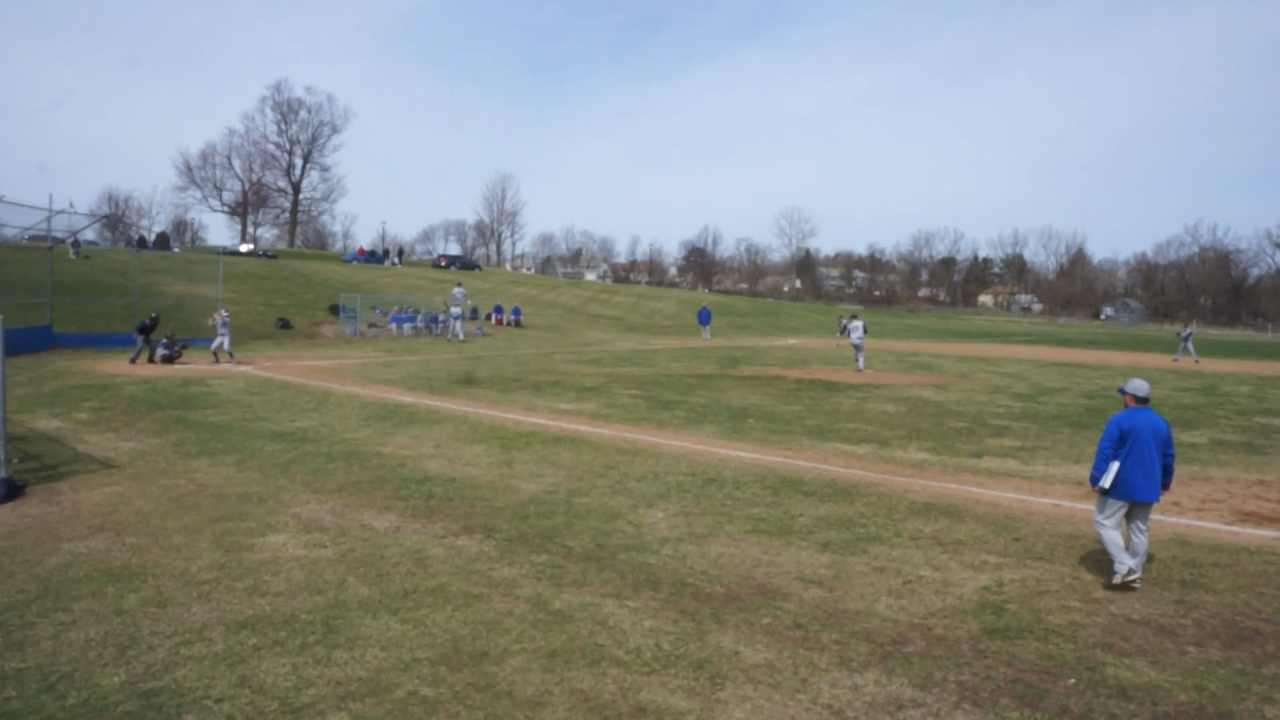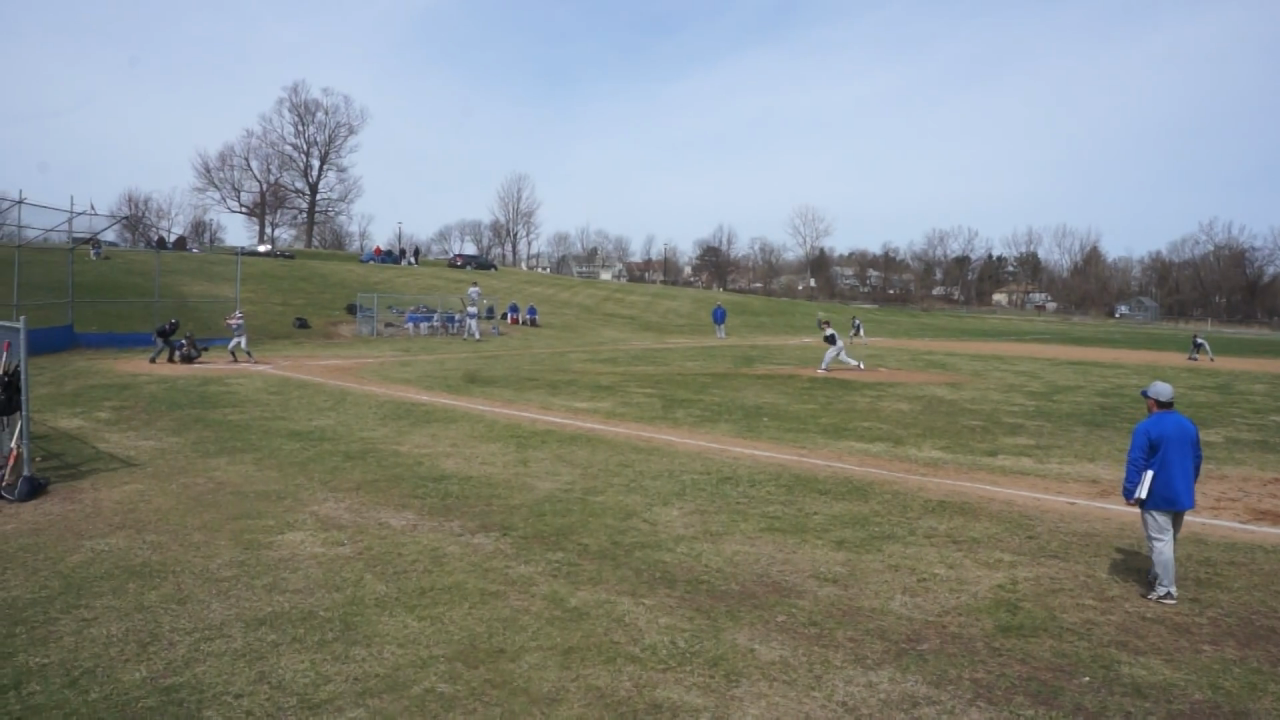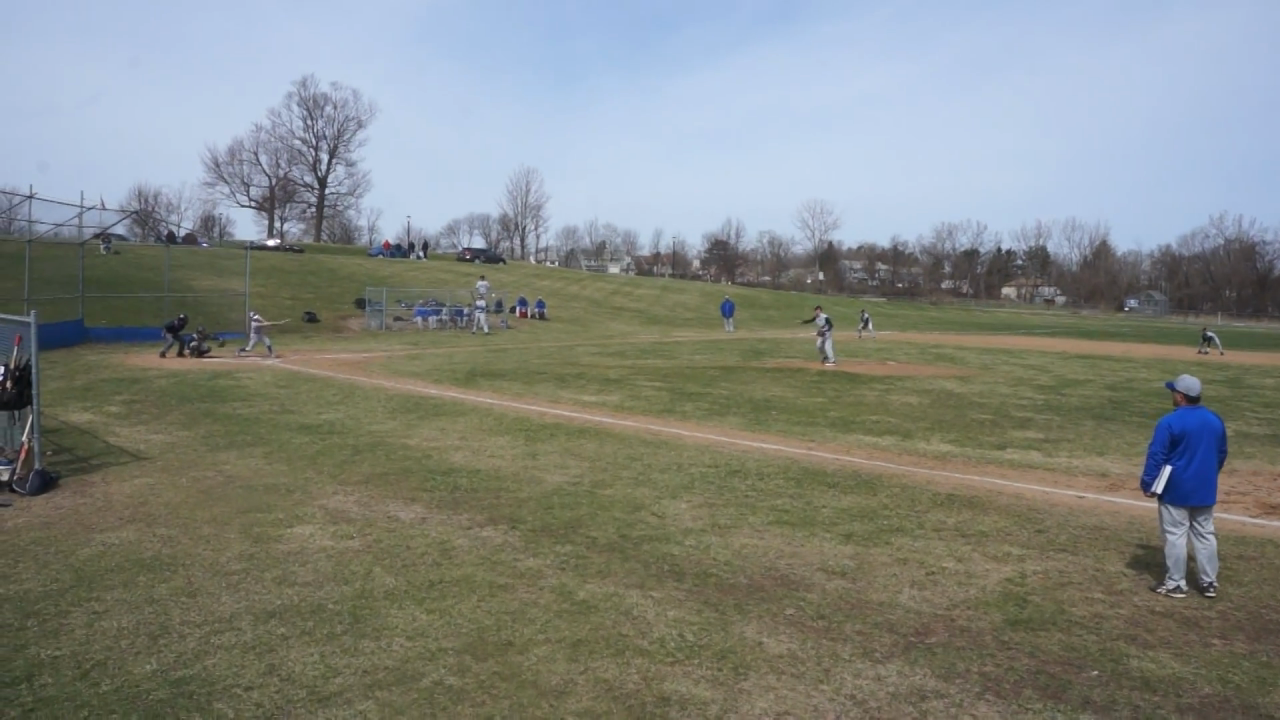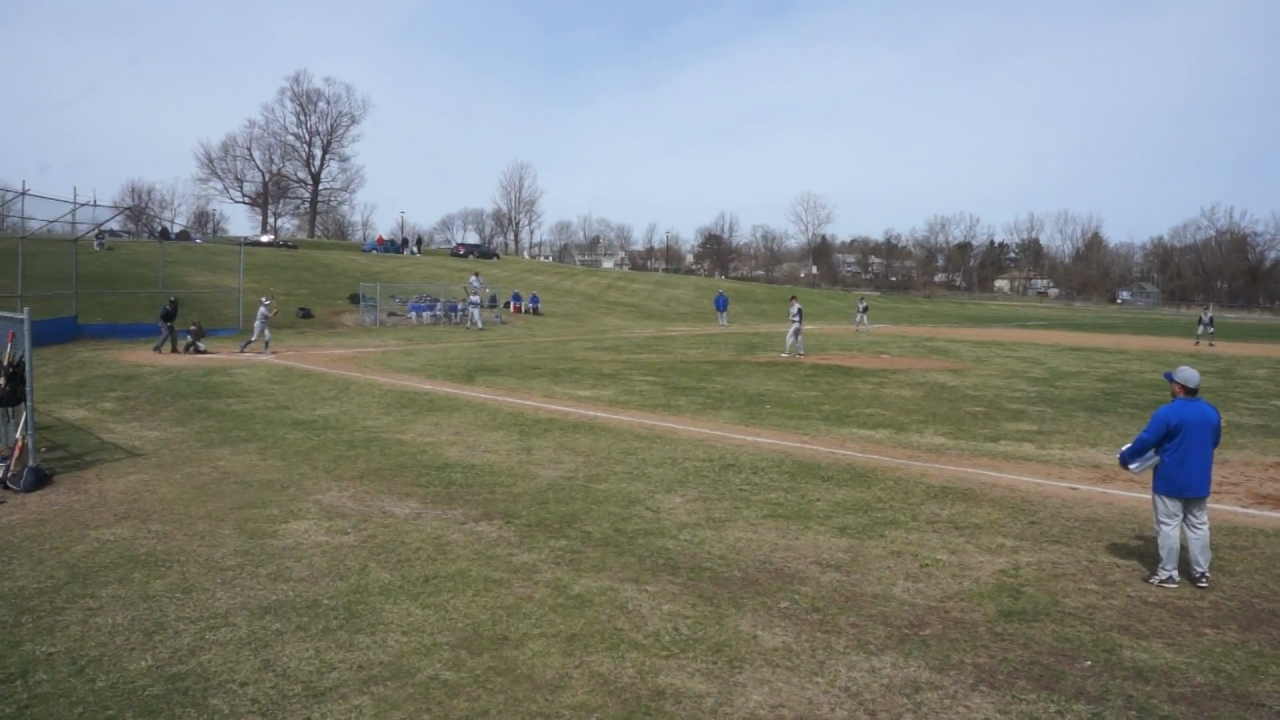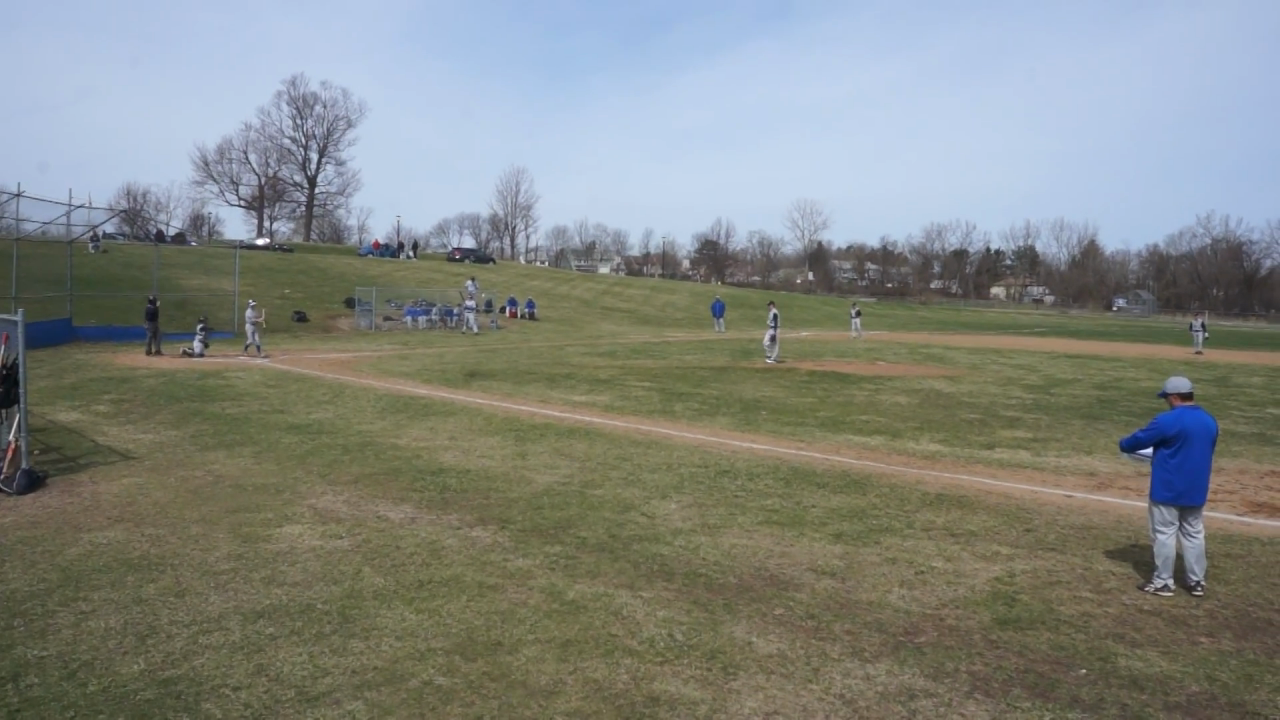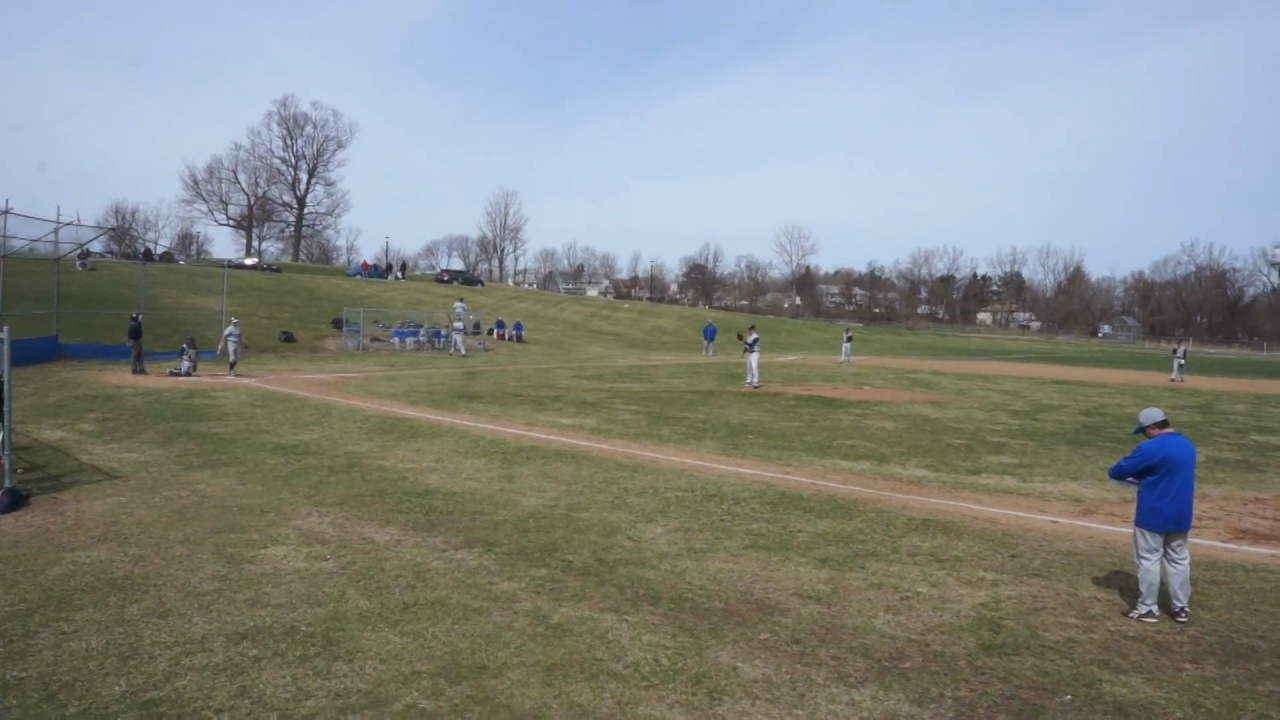
dt=0.7s
person 1, frame 1
left shoulder: (1119, 420)
right shoulder: (1161, 423)
left elbow: (1105, 451)
right elbow: (1169, 456)
left wrist: (1096, 480)
right wrist: (1165, 482)
left hip: (1120, 485)
right hip: (1148, 487)
left knee: (1105, 523)
right knee: (1139, 531)
left ankle: (1123, 568)
right ankle: (1133, 571)
person 1, frame 2
left shoulder: (1146, 427)
right shoulder: (1189, 425)
left elbow: (1136, 463)
right elbow: (1197, 458)
left wrist: (1131, 492)
left hip: (1157, 494)
right hip: (1182, 493)
left knee: (1160, 540)
right knee: (1169, 538)
left ankle: (1165, 590)
right ankle: (1159, 577)
person 1, frame 3
left shoulder: (1170, 422)
right shoulder: (1215, 421)
left elbow: (1156, 456)
right elbow: (1222, 454)
left wrist: (1148, 484)
left hip: (1175, 490)
right hip: (1205, 490)
left knee: (1175, 536)
right knee: (1205, 535)
left ankle: (1175, 583)
right ankle: (1209, 583)
person 1, frame 4
left shoulder: (1167, 413)
right shoulder: (1212, 412)
left elbow: (1146, 441)
right elbow: (1214, 442)
left wrist: (1126, 457)
left hip: (1170, 481)
right hip: (1199, 481)
left knee: (1169, 527)
right knee: (1198, 526)
left ankle: (1168, 574)
right ankle: (1201, 573)
person 1, frame 5
left shoulder: (1167, 420)
right shoulder: (1210, 421)
left elbow: (1139, 440)
left wrist: (1123, 444)
left hip: (1167, 489)
right hip: (1196, 489)
left knee: (1164, 535)
right knee: (1194, 534)
left ankle: (1163, 582)
right ankle: (1197, 581)
person 1, frame 6
left shoulder: (1150, 448)
right shoulder: (1188, 446)
left elbow: (1120, 470)
left wrist: (1112, 472)
left hip: (1153, 515)
right hip: (1180, 515)
left knee: (1148, 561)
right knee: (1179, 560)
left ankle: (1147, 608)
right ankle: (1181, 608)
